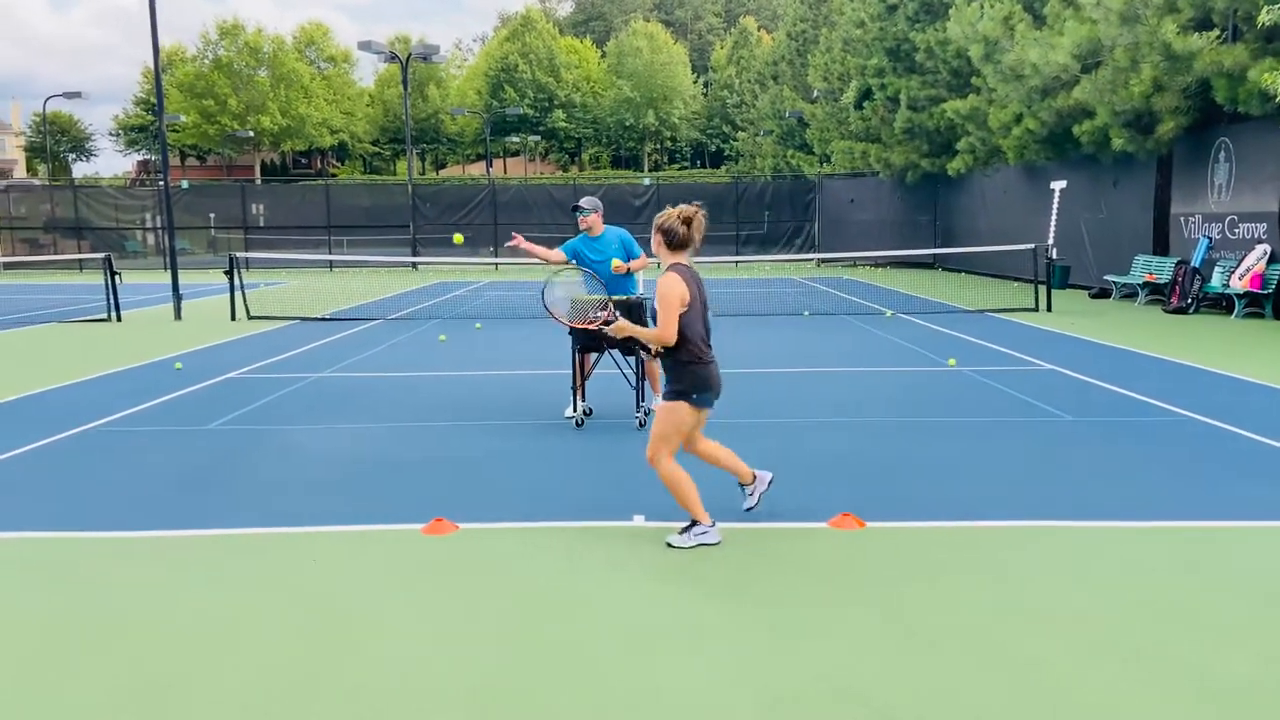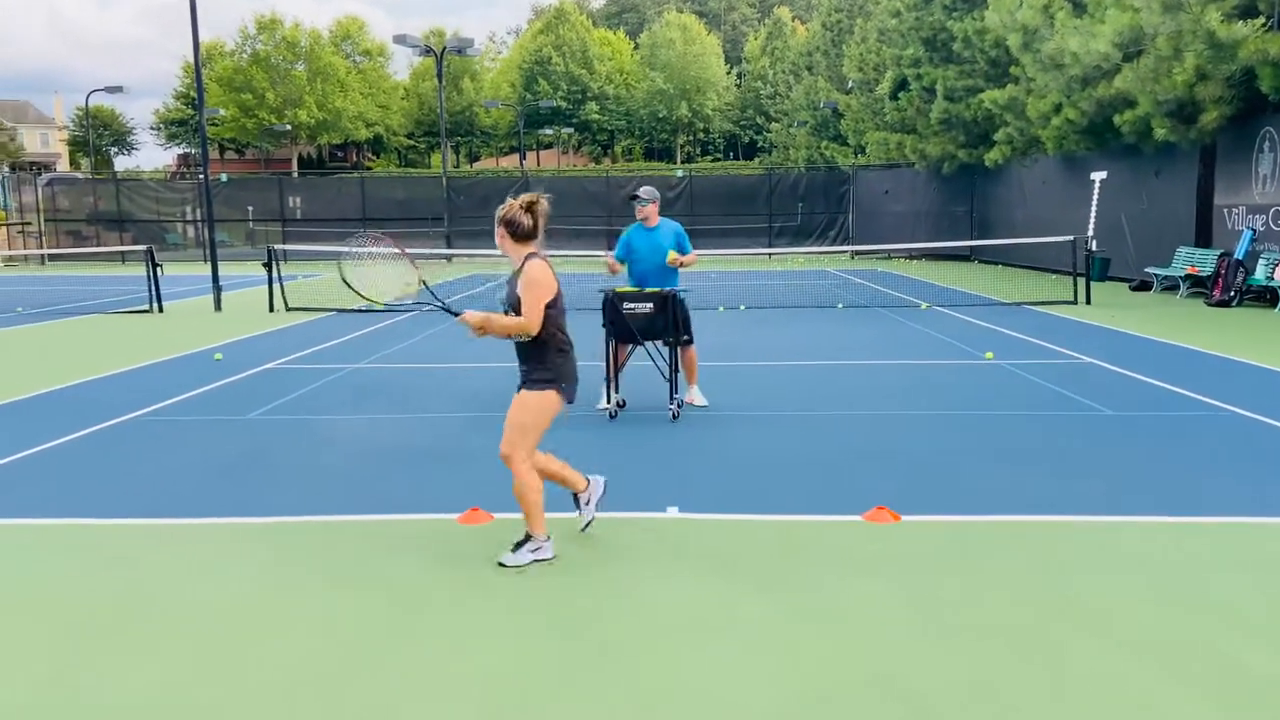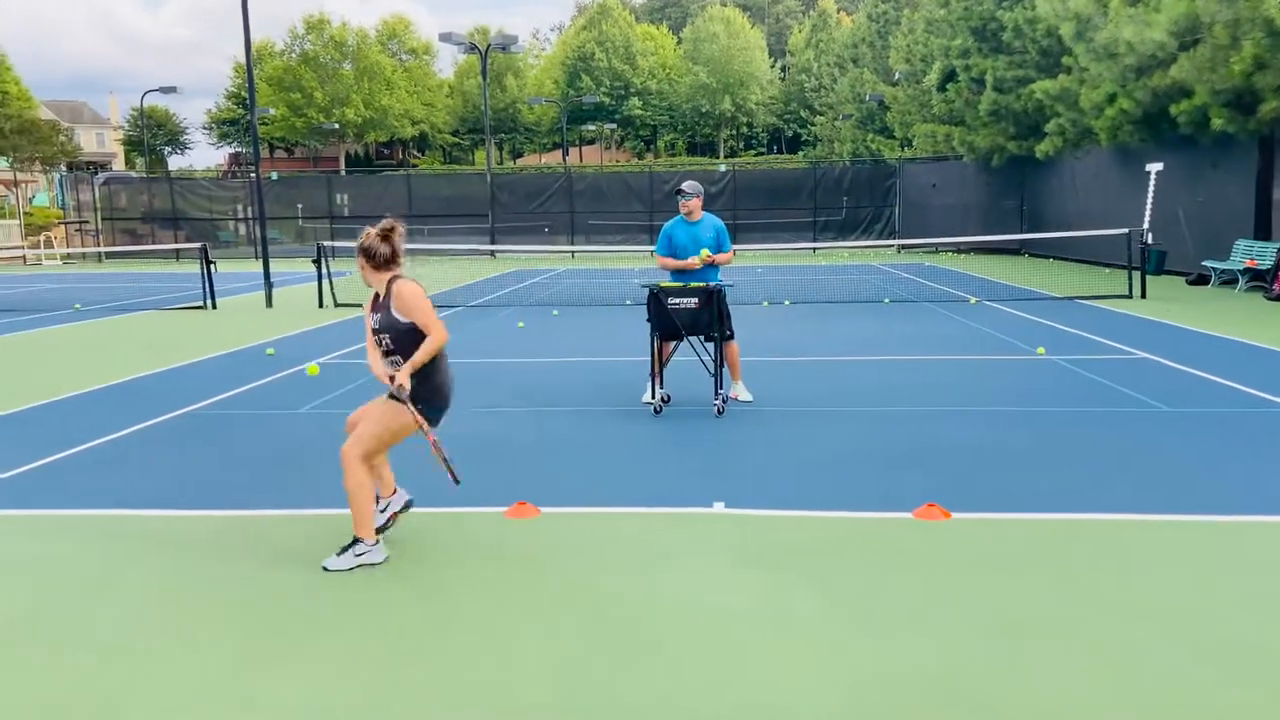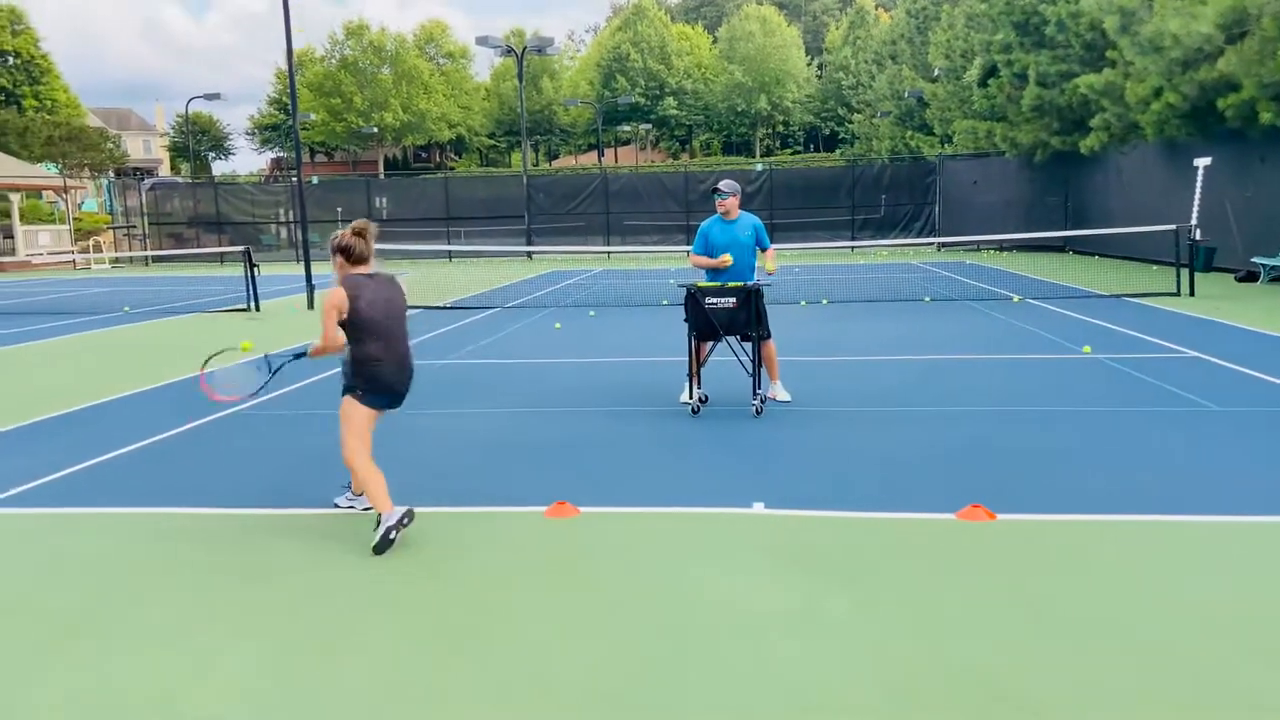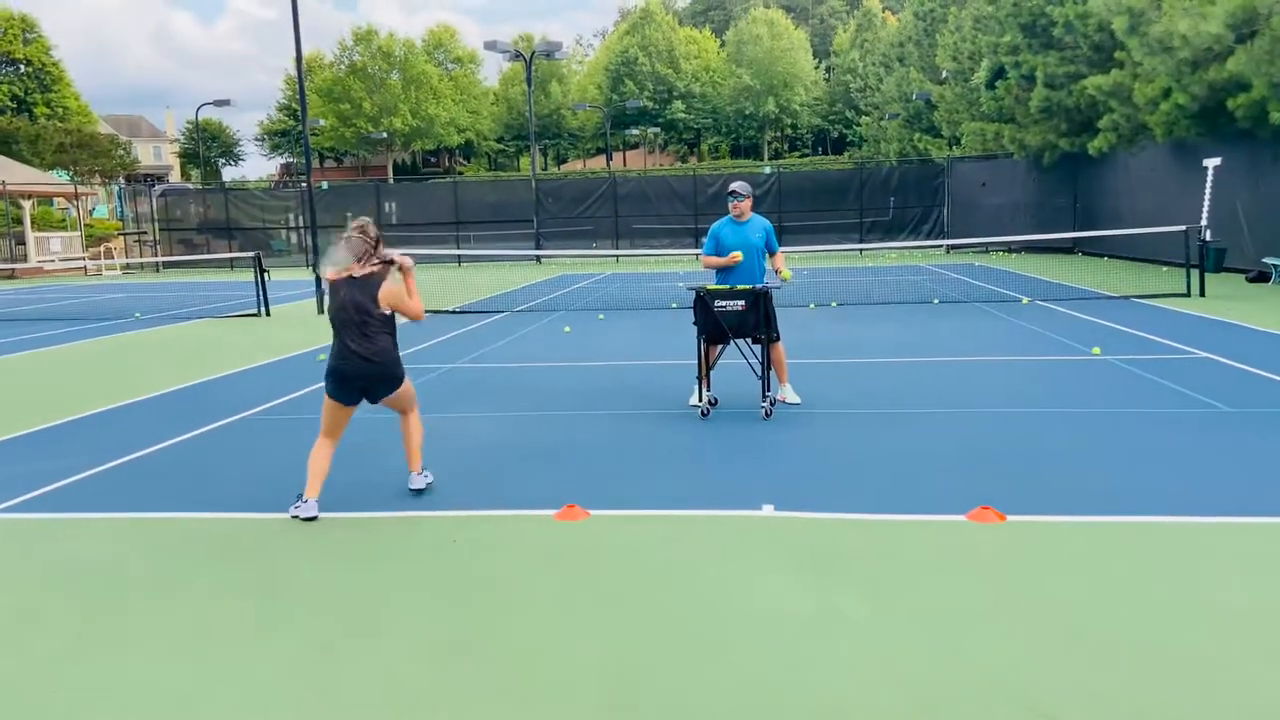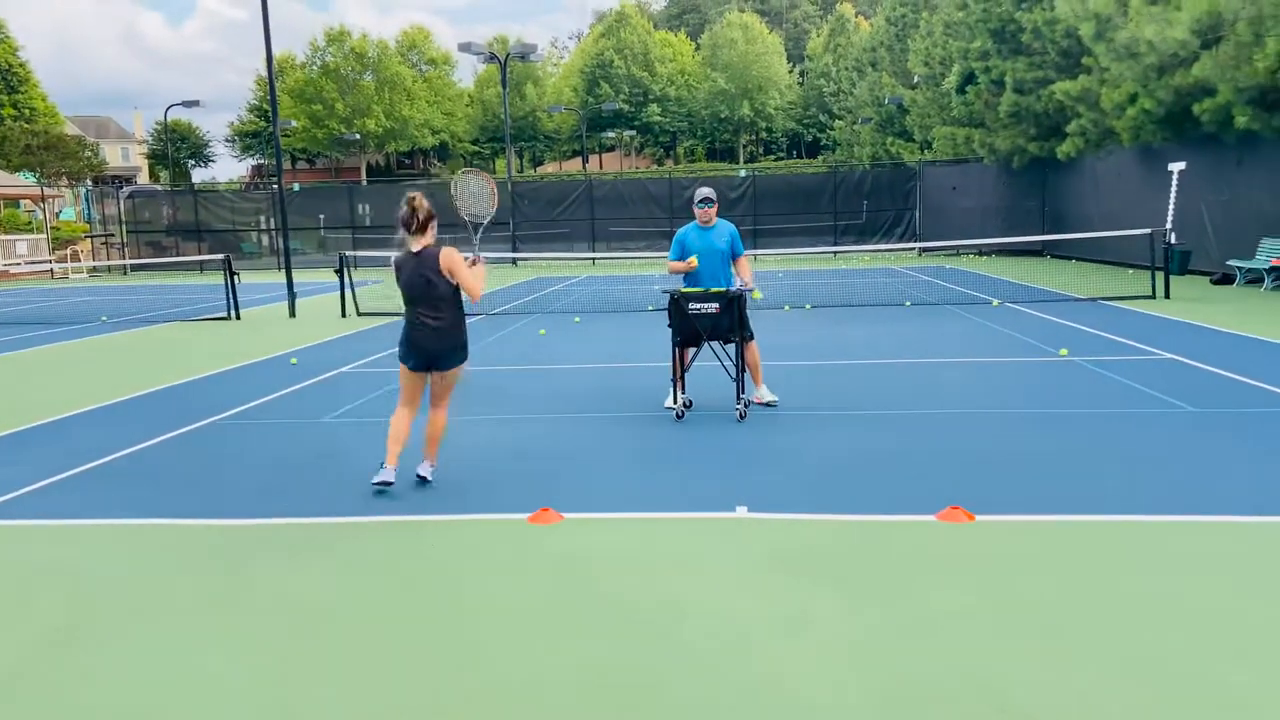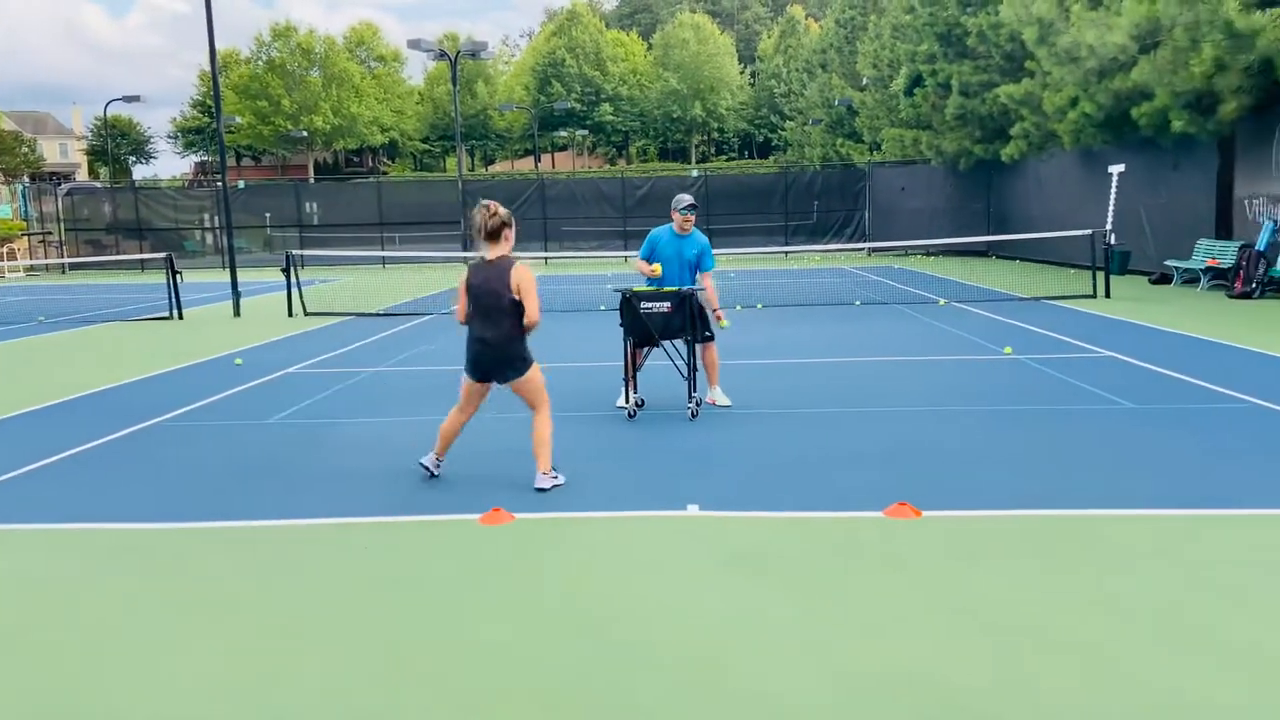
dt=0.4s
person 1, frame 1
left shoulder: (669, 281)
right shoulder: (689, 275)
left elbow: (667, 337)
left wrist: (630, 329)
right wrist: (639, 333)
left hip: (688, 380)
right hip: (701, 375)
left knee: (658, 456)
right knee: (690, 441)
left ankle: (703, 525)
right ankle: (752, 479)
person 1, frame 2
left shoulder: (535, 268)
right shoulder: (522, 270)
left elbow: (530, 325)
left wrist: (484, 319)
right wrist: (488, 325)
left hip: (550, 375)
right hip: (536, 374)
left knee: (512, 453)
right knee: (521, 454)
left ankle: (537, 539)
right ankle: (585, 486)
person 1, frame 3
left shoulder: (404, 289)
right shoulder: (374, 303)
left elbow: (439, 335)
right elbow: (375, 351)
left wrist: (406, 370)
right wrist: (387, 375)
left hip: (424, 393)
right hip: (407, 391)
left knee: (351, 454)
right knee: (356, 424)
left ankle: (366, 543)
right ankle: (391, 496)
person 1, frame 4
left shoulder: (337, 293)
right shoulder: (392, 283)
left elbow: (330, 344)
left wrist: (315, 349)
left hip: (370, 378)
right hip: (398, 375)
left knee: (354, 453)
right knee: (349, 421)
left ankle: (390, 513)
right ankle: (359, 493)
person 1, frame 5
left shoulder: (335, 281)
right shoulder: (388, 285)
right elbow: (417, 314)
left wrist: (388, 267)
right wrist: (407, 274)
left hip: (344, 373)
right hip: (385, 371)
left knee: (327, 438)
right knee: (410, 410)
left ankle: (308, 500)
right ankle: (416, 475)
person 1, frame 6
left shoulder: (399, 264)
right shoulder: (446, 255)
right elbow: (475, 293)
left wrist: (463, 269)
right wrist: (474, 269)
left hip: (414, 344)
right hip: (450, 344)
left knee: (405, 408)
right knee: (439, 405)
left ankle: (388, 469)
right ankle: (428, 464)
person 1, frame 7
left shoulder: (471, 272)
right shoulder: (519, 270)
left elbow: (462, 317)
right elbow: (533, 317)
right wrist: (525, 328)
left hip: (477, 354)
right hip: (510, 355)
left knee: (465, 409)
right knee: (541, 408)
left ankle: (434, 459)
right ankle: (545, 473)
person 2, frame 1
left shoulder: (620, 235)
right shoulder: (577, 244)
left elbow: (643, 260)
right elbow: (553, 256)
left wrist: (627, 268)
right wrist: (527, 246)
left hip: (629, 304)
left knee: (646, 351)
right knee: (583, 351)
left ankle: (657, 397)
right ankle: (578, 399)
person 2, frame 2
left shoulder: (674, 229)
right shoulder: (629, 234)
left elbow: (692, 256)
right elbow: (616, 265)
left wrist: (681, 261)
right wrist: (612, 264)
left knee: (686, 343)
right knee: (621, 344)
left ankle: (692, 390)
right ankle: (610, 391)
person 2, frame 3
left shoulder: (716, 224)
right shoulder: (670, 227)
left elbow: (729, 256)
right elbow: (661, 260)
left wrist: (712, 259)
right wrist: (684, 264)
left knee: (728, 338)
right knee: (664, 338)
left ankle: (737, 386)
right ankle: (654, 386)
person 2, frame 4
left shoulder: (753, 223)
right shoulder: (707, 226)
left elbow: (767, 248)
right elbow: (694, 258)
left wrist: (769, 263)
right wrist: (715, 263)
left knee: (764, 338)
right knee: (701, 339)
left ankle: (775, 385)
right ankle: (693, 386)
person 2, frame 5
left shoulder: (764, 225)
right shoulder: (718, 228)
left elbow: (775, 253)
right elbow: (705, 260)
left wrist: (780, 268)
right wrist: (726, 261)
left knee: (773, 341)
right knee: (711, 342)
left ankle: (784, 388)
right ankle: (702, 389)
person 2, frame 6
left shoulder: (729, 230)
right shoulder: (683, 234)
left elbow: (739, 259)
right elbow: (671, 266)
left wrist: (748, 282)
right wrist: (685, 267)
left knee: (747, 340)
right knee: (682, 345)
left ankle: (760, 390)
right ankle: (676, 392)
person 2, frame 7
left shoulder: (701, 241)
right shoulder: (656, 235)
left elbow: (706, 277)
right elbow: (640, 262)
left wrist: (715, 308)
right wrist: (648, 271)
left knee: (708, 341)
right knee: (638, 344)
left ankle: (714, 391)
right ankle: (629, 391)
